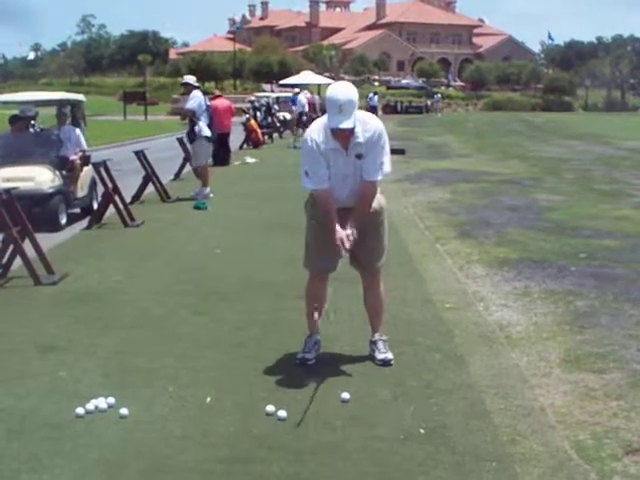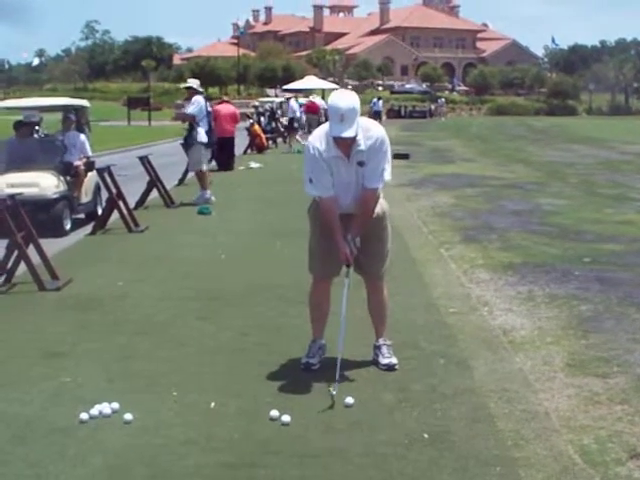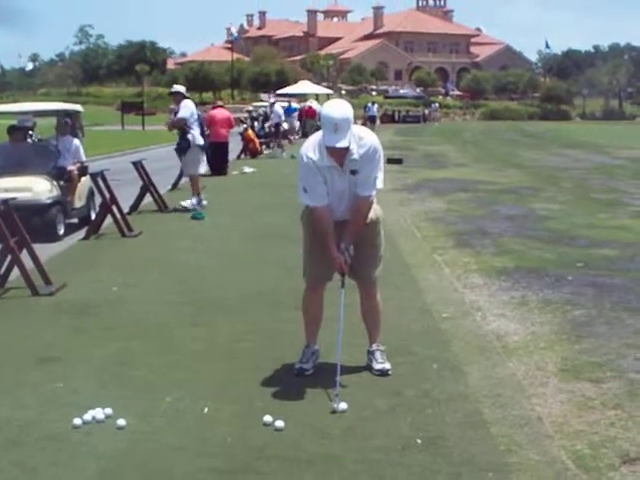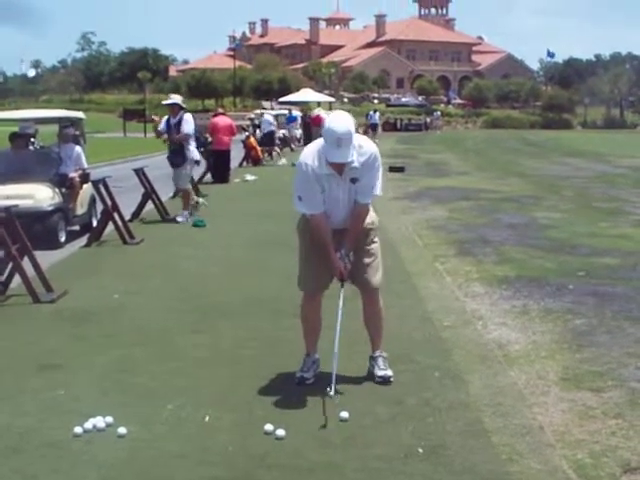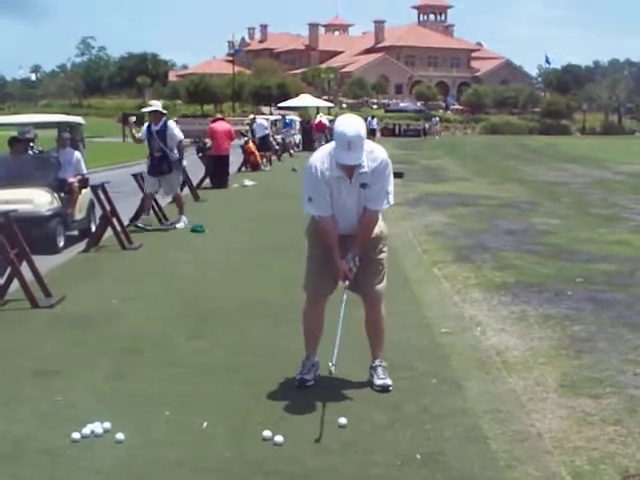
dt=0.4s
person 1, frame 1
left shoulder: (374, 129)
right shoulder: (313, 137)
left elbow: (370, 184)
right elbow: (321, 190)
left wrist: (353, 225)
right wrist: (335, 228)
left hip: (365, 207)
right hip: (325, 208)
left knee: (372, 274)
right knee: (318, 274)
left ankle: (377, 338)
right ankle: (313, 337)
person 1, frame 2
left shoulder: (376, 136)
right shoulder: (316, 144)
left elbow: (371, 191)
right elbow: (326, 198)
left wrist: (355, 234)
right wrist: (339, 240)
left hip: (369, 212)
right hip: (328, 213)
left knee: (375, 279)
right knee: (321, 278)
left ankle: (381, 343)
right ankle: (317, 342)
person 1, frame 3
left shoulder: (369, 144)
right shoulder: (310, 153)
left elbow: (364, 199)
right elbow: (320, 207)
left wrist: (348, 242)
right wrist: (333, 250)
left hip: (362, 218)
right hip: (322, 219)
left knee: (368, 284)
right knee: (314, 284)
left ankle: (375, 348)
right ankle: (310, 348)
person 1, frame 4
left shoulder: (369, 152)
right shoulder: (308, 161)
left elbow: (363, 205)
right elbow: (316, 214)
left wrist: (347, 248)
right wrist: (332, 256)
left hip: (359, 225)
right hip: (318, 228)
left knee: (371, 289)
right knee: (311, 292)
left ankle: (377, 355)
right ankle: (311, 357)
person 1, frame 5
left shoulder: (379, 159)
right shoulder: (318, 164)
left elbow: (372, 212)
right elbow: (324, 217)
left wrist: (355, 254)
right wrist: (337, 259)
left hip: (367, 233)
right hip: (326, 233)
left knee: (374, 298)
right knee: (315, 296)
left ankle: (377, 364)
right ankle: (310, 360)
person 2, frame 1
left shoulder: (196, 94)
right shoulder: (193, 96)
left elbow: (188, 112)
right elbow: (184, 116)
left wrist: (184, 113)
right wrist: (184, 114)
left hip: (202, 133)
right hip: (197, 133)
left knee: (201, 163)
right knee: (197, 163)
left ankle: (205, 189)
right ankle: (203, 188)
person 2, frame 2
left shoulder: (197, 99)
right shoulder: (192, 101)
left elbow: (188, 116)
right elbow: (184, 117)
left wrist: (179, 115)
right wrist: (182, 115)
left hip: (199, 138)
right hip: (195, 138)
left knee: (199, 167)
right knee: (198, 167)
left ankle: (206, 193)
right ankle: (205, 193)
person 2, frame 3
left shoulder: (187, 103)
right shoulder: (178, 108)
left elbow: (180, 121)
right elbow: (171, 127)
left wrist: (172, 123)
right wrist: (173, 124)
left hip: (193, 142)
right hip: (185, 143)
left knee: (192, 171)
right knee: (191, 171)
left ankle: (194, 199)
right ankle: (199, 198)
person 2, frame 4
left shoulder: (187, 117)
right shoulder: (167, 119)
left elbow: (184, 136)
right elbow: (158, 134)
left wrist: (169, 139)
right wrist: (157, 125)
left hip: (186, 155)
right hip: (175, 155)
left knee: (183, 184)
right knee: (180, 185)
left ankle: (185, 212)
right ankle: (193, 201)
person 2, frame 5
left shoulder: (169, 124)
right shoulder: (148, 126)
left elbow: (180, 142)
right elbow: (139, 139)
left wrist: (180, 160)
right wrist: (131, 129)
left hip: (169, 164)
right hip: (154, 163)
left knee: (175, 192)
right knee: (149, 191)
left ankle: (182, 217)
right ankle: (145, 218)
